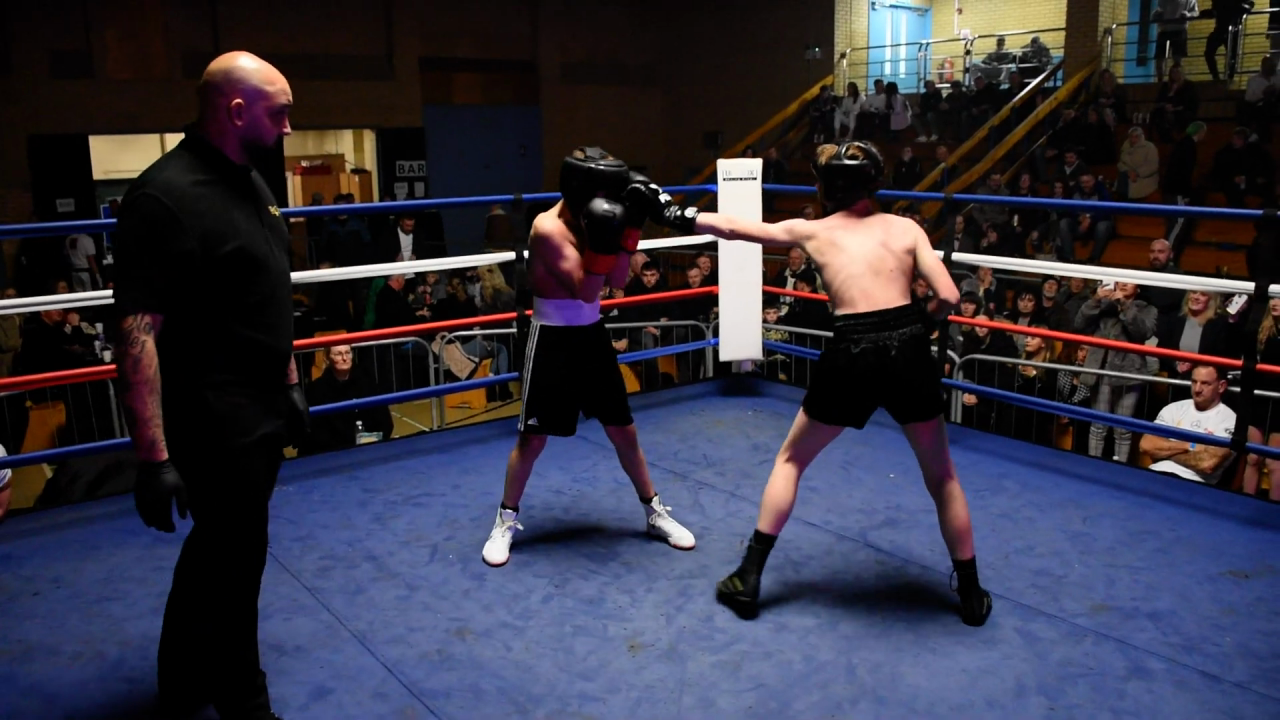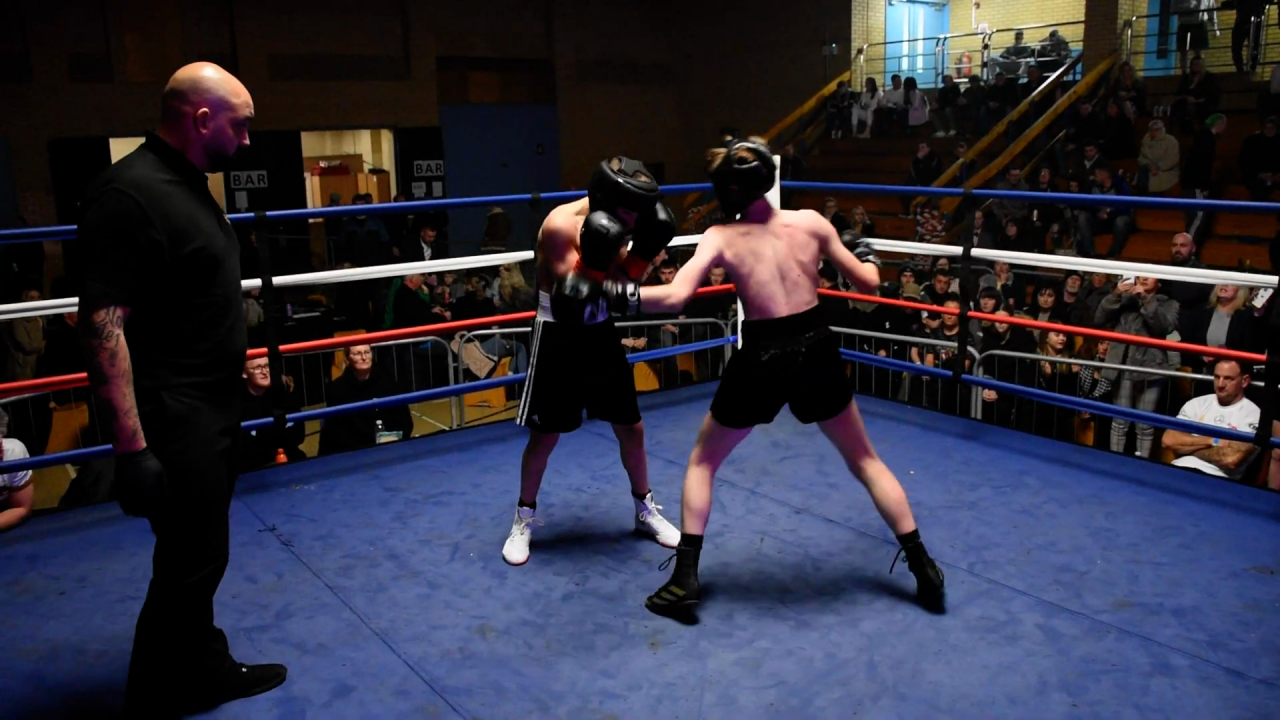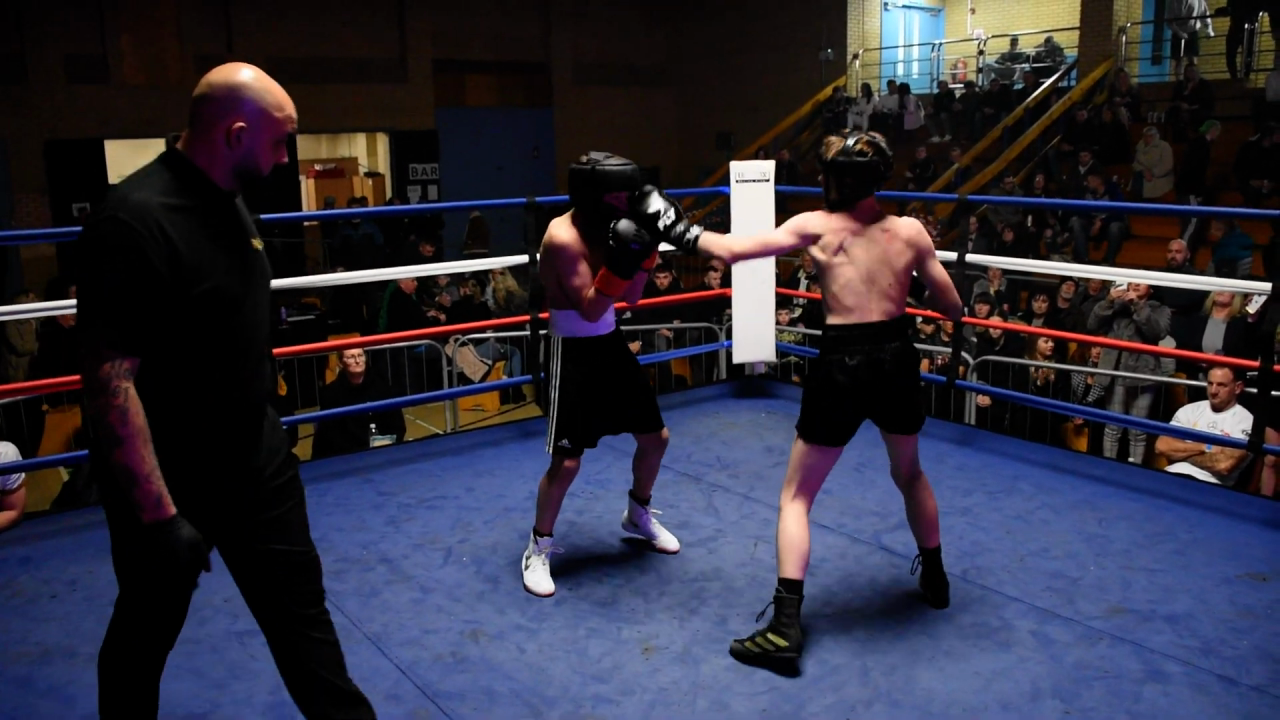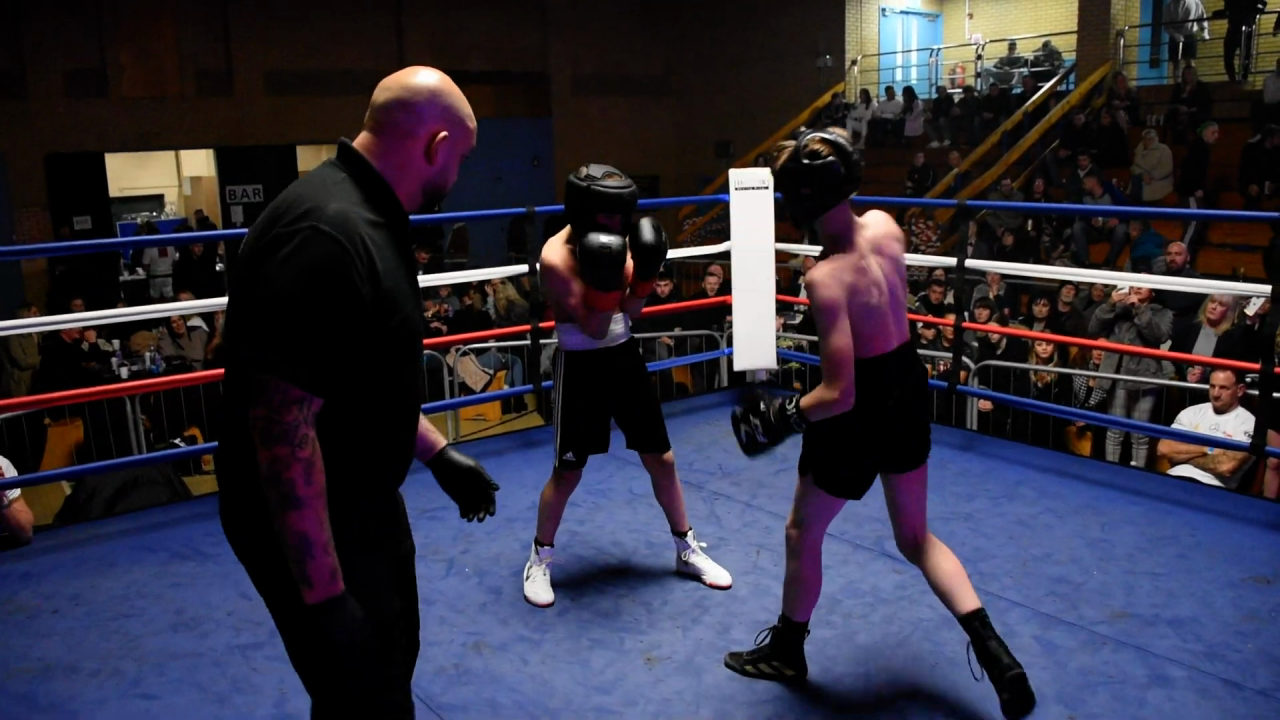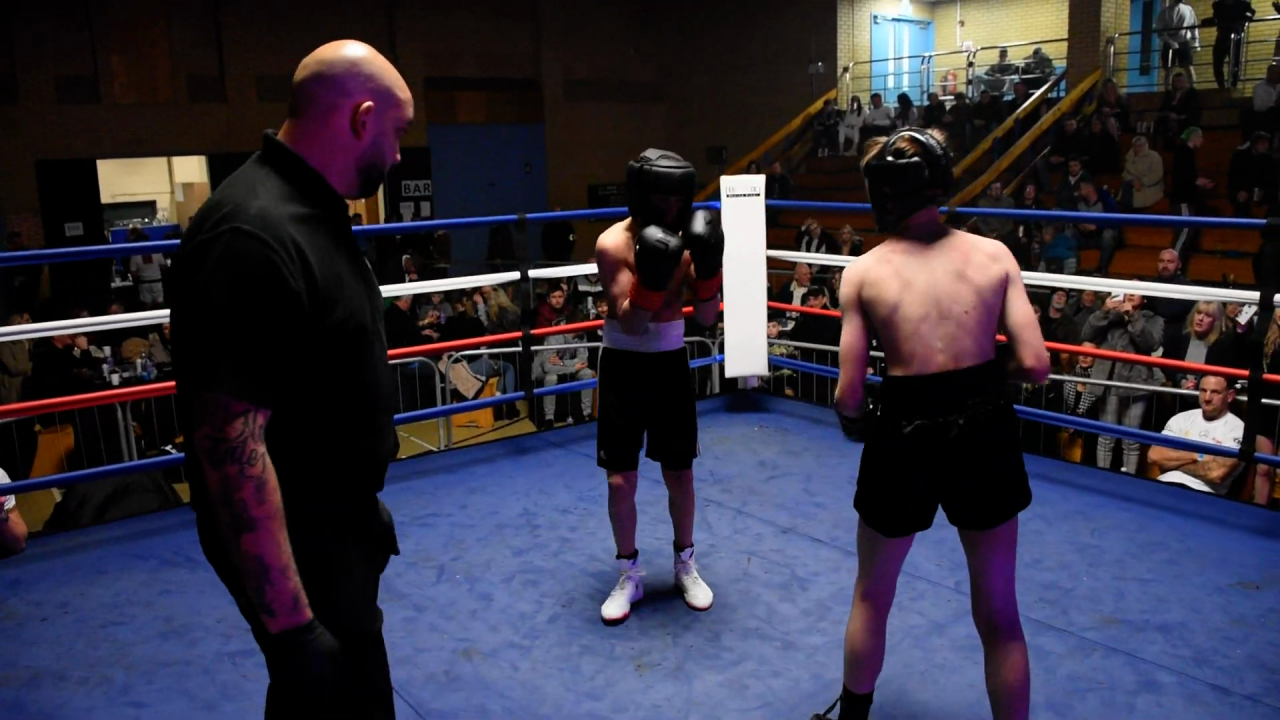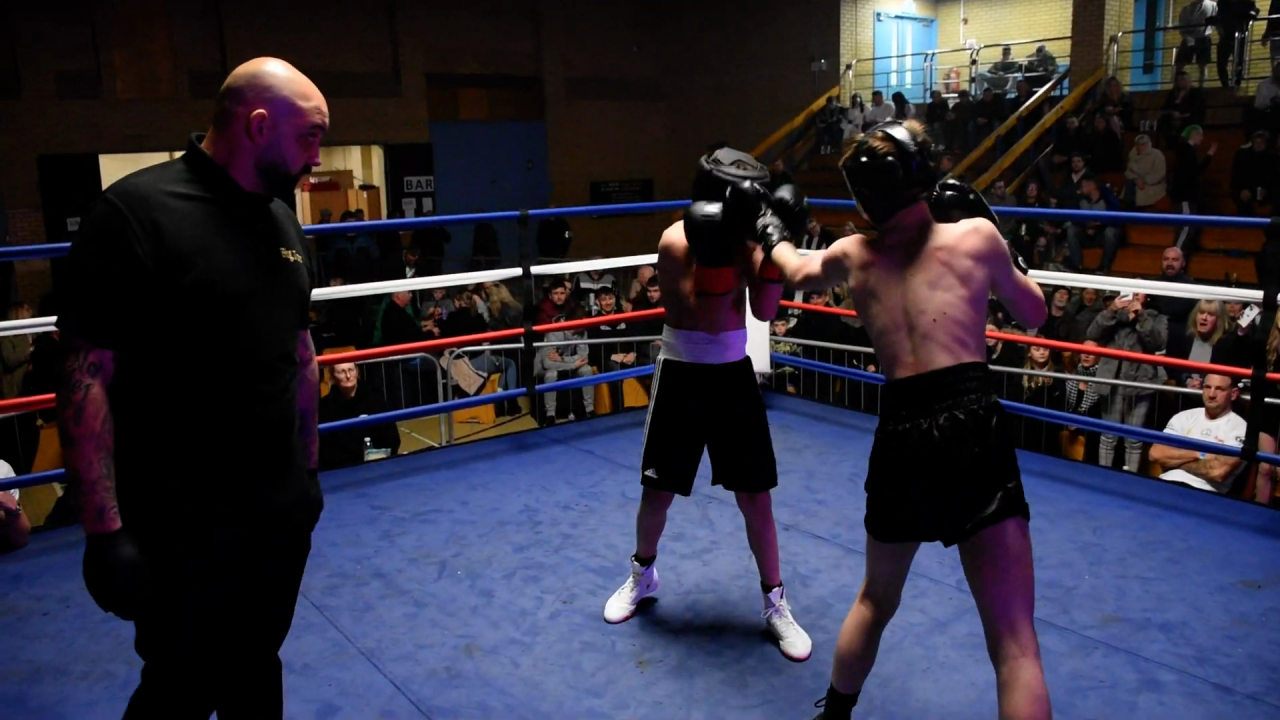
dt=0.7s
person 1, frame 1
left shoulder: (248, 180)
right shoulder: (166, 196)
right elbow: (138, 334)
left wrist: (290, 384)
right wrist: (154, 456)
left hip: (263, 402)
right hip: (214, 414)
left knee: (228, 544)
right knee: (235, 551)
person 1, frame 2
left shoulder: (188, 185)
right shoulder: (128, 192)
right elbow: (103, 327)
right wrist: (131, 444)
left hip: (209, 408)
right hip: (171, 416)
left knee: (199, 549)
right knee: (189, 562)
person 1, frame 3
left shoulder: (228, 204)
right shoulder: (134, 222)
right elbow: (110, 380)
right wrist: (159, 513)
left hip: (252, 448)
right hip: (168, 470)
left knee: (294, 593)
right knee: (149, 624)
person 1, frame 4
left shoulder: (366, 219)
right shoulder: (327, 233)
right elbow: (284, 424)
left wrist: (438, 455)
right wrist: (322, 591)
left hip: (363, 502)
right hip: (310, 526)
left knee: (390, 661)
person 1, frame 5
left shoulder: (306, 213)
right shoulder: (255, 235)
right elbow: (232, 445)
left wrist: (365, 502)
right wrist: (290, 621)
left hip: (333, 519)
right hip: (294, 543)
person 1, frame 6
left shoulder: (282, 221)
right shoulder: (136, 212)
right elbow: (84, 378)
left wrist: (309, 467)
right wrist: (105, 529)
left hip: (280, 501)
right hip: (179, 514)
person 2, frame 1
left shoulder: (813, 232)
right shoulder: (906, 229)
left elbow: (737, 228)
right elbow: (947, 297)
left wrist: (674, 212)
left hip: (852, 355)
right hip: (908, 350)
left knee: (791, 460)
right knee: (941, 476)
left ankle: (749, 575)
right ankle: (970, 591)
person 2, frame 2
left shoulder: (721, 239)
right shoulder: (810, 222)
left elbow: (674, 296)
right elbow: (870, 281)
left wrist: (607, 294)
right wrist: (859, 249)
left hip: (761, 360)
right hip: (817, 351)
left knee: (703, 462)
right knee: (864, 459)
left ankle: (684, 581)
right ankle: (922, 565)
person 2, frame 3
left shoulder: (816, 226)
right shoulder: (910, 231)
left elbow: (730, 250)
right elbow: (954, 308)
left wrist: (674, 225)
left hip: (843, 366)
right hip: (896, 361)
left knee: (796, 496)
right knee: (910, 475)
left ankle: (786, 625)
right ankle: (934, 579)
person 2, frame 4
left shoulder: (827, 276)
right shoulder: (880, 226)
left elbow: (838, 391)
left wrist: (779, 416)
left hip: (859, 414)
right hip: (907, 395)
left knee: (802, 537)
right knee: (916, 538)
left ankle: (785, 649)
right ankle: (1001, 665)
person 2, frame 5
left shoulder: (864, 273)
right shoulder: (994, 255)
left elbow: (848, 395)
right elbow: (1033, 365)
left wrist: (856, 418)
left hip: (904, 435)
right hip: (983, 432)
left knee: (872, 595)
right knee: (998, 613)
person 2, frame 6
left shoulder: (854, 257)
right shoulder: (974, 237)
left elbow: (799, 271)
right elbow: (1033, 313)
left wrist: (771, 236)
left hip: (899, 441)
right hip: (971, 435)
left knee: (876, 599)
right knee: (1013, 639)
person 3, frame 1
left shoulder: (597, 221)
right shoulder: (549, 228)
left elbow: (616, 281)
right elbow: (587, 291)
left wrist: (630, 225)
right wrist: (601, 241)
left hip: (591, 334)
right hip: (554, 339)
left knee: (624, 431)
right knee: (531, 439)
left ankle: (655, 512)
right ankle: (505, 521)
person 3, frame 2
left shoulder: (614, 225)
right shoulder: (561, 224)
right elbow: (571, 297)
left wrist: (643, 252)
right wrist: (593, 257)
left hip: (600, 332)
right hip: (559, 335)
left knee: (631, 428)
right knee: (544, 437)
left ankle: (645, 510)
right ankle: (524, 519)
person 3, frame 3
left shoulder: (608, 228)
right shoulder: (563, 237)
left elbow: (631, 297)
right elbow: (591, 309)
left wrist: (647, 244)
right wrist: (619, 264)
left hip: (610, 343)
right hip: (574, 352)
left knee: (656, 436)
right knee: (567, 462)
left ankle: (640, 513)
right ankle: (538, 548)
person 3, frame 4
left shoulder: (614, 242)
right shoulder: (556, 257)
left elbow: (632, 313)
right elbow: (593, 328)
left wrist: (646, 272)
right wrist: (602, 281)
left hip: (623, 354)
right hip: (580, 363)
left knee: (661, 459)
right knee: (568, 471)
left ankle: (688, 549)
right ankle: (539, 559)
person 3, frame 5
left shoulder: (688, 240)
right shoulder: (613, 244)
left elbow: (707, 317)
right elbow: (631, 323)
left wrist: (707, 264)
right wrist: (653, 277)
left hip: (671, 363)
right hip: (623, 365)
left knee: (679, 476)
right knee: (620, 481)
left ankle: (685, 563)
right ankle: (628, 574)
person 3, frame 6
left shoulder: (749, 238)
right shoulder: (678, 240)
left elbow: (766, 310)
right elbow: (709, 319)
right wrist: (715, 256)
left hip: (734, 375)
right hip: (682, 377)
left knee: (756, 498)
right knee: (659, 491)
left ankle: (776, 605)
right ankle: (641, 576)
